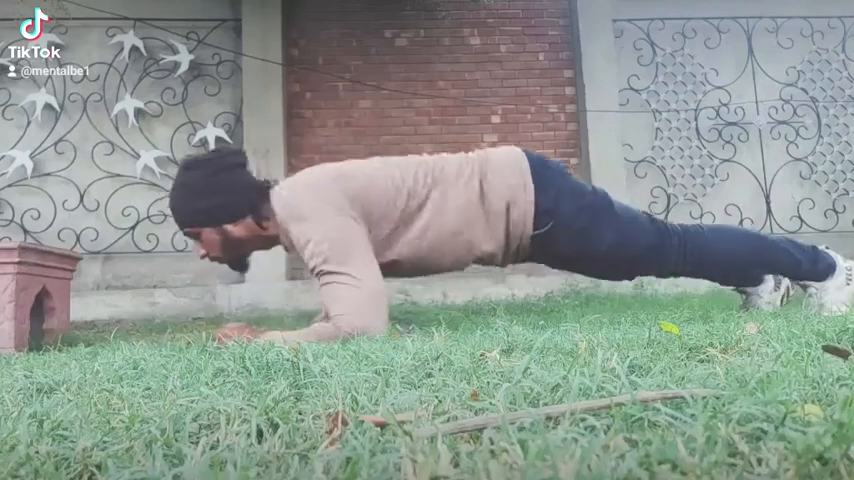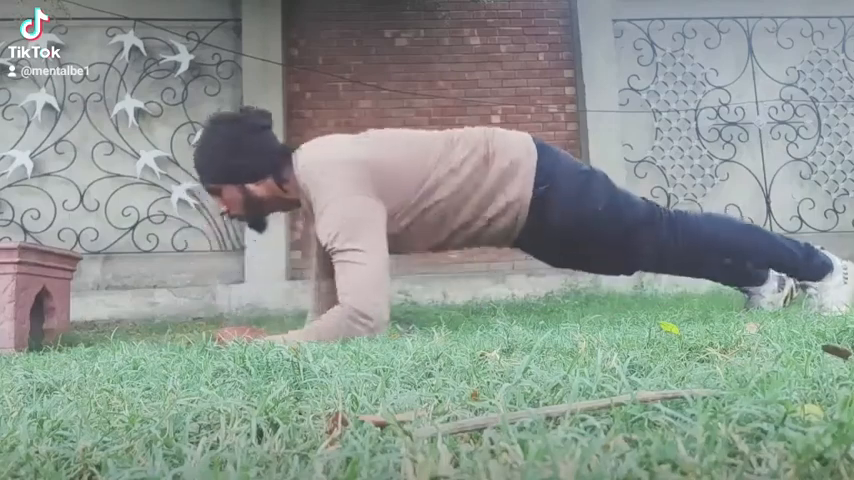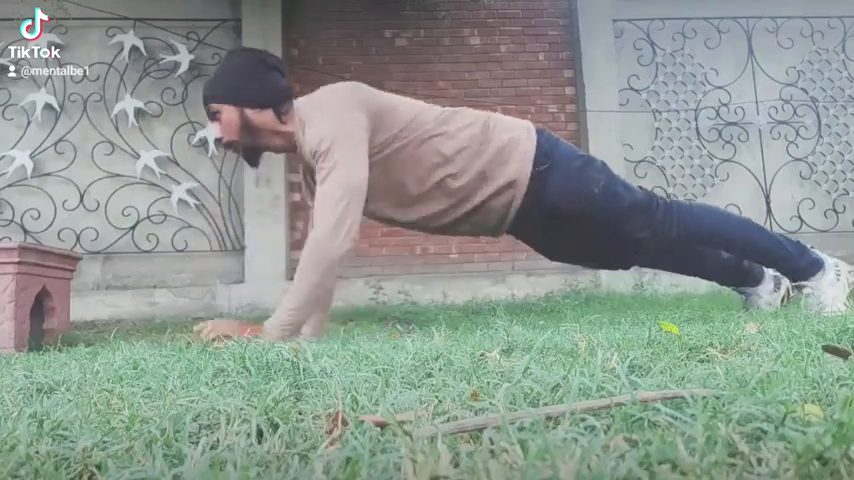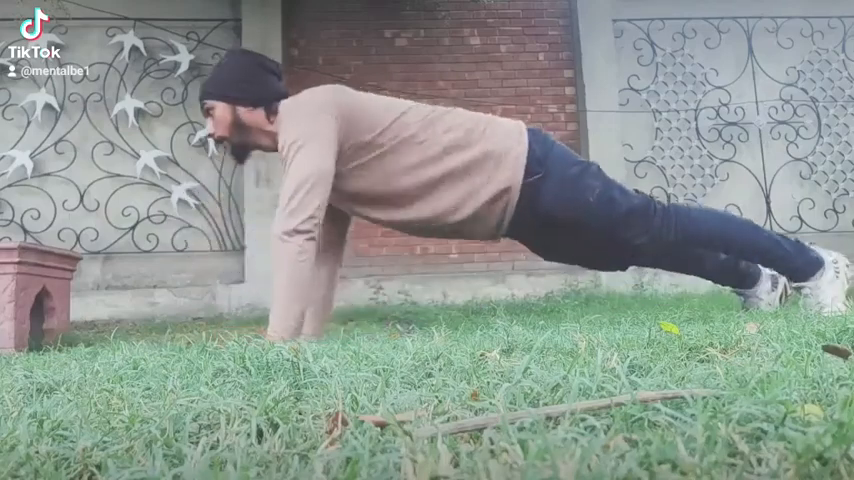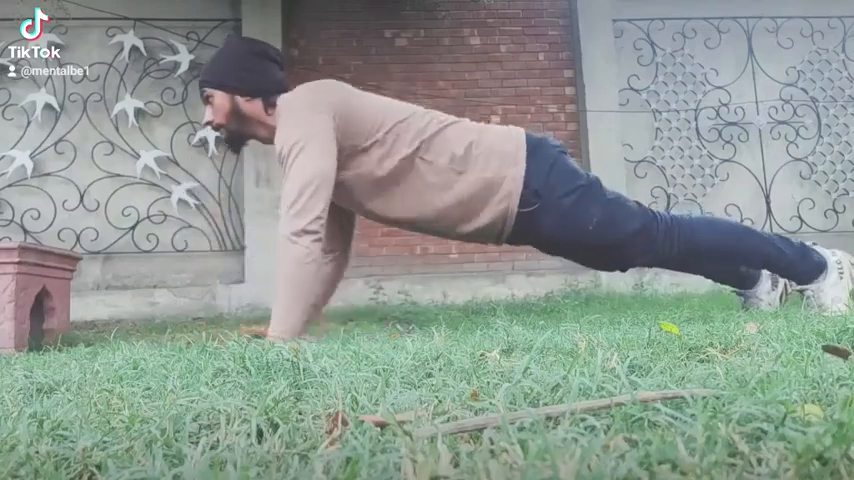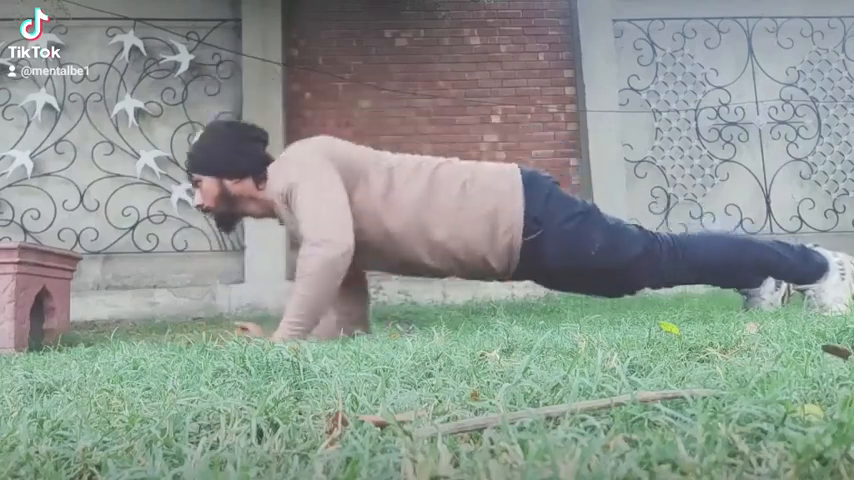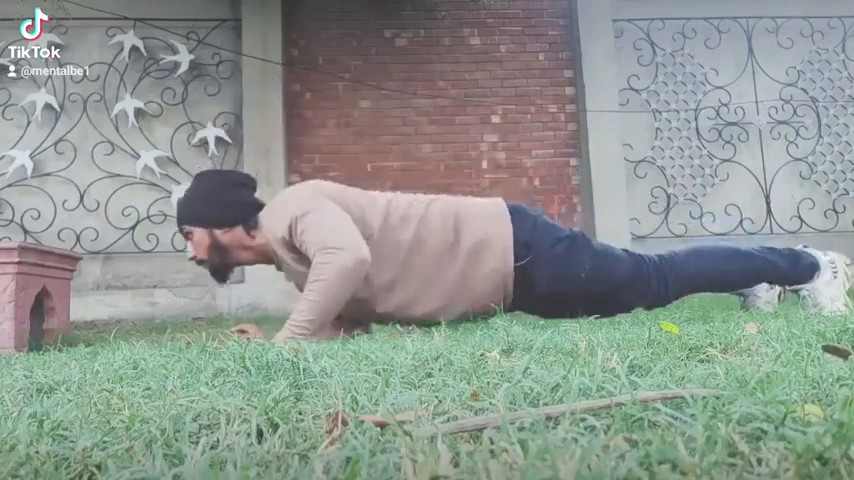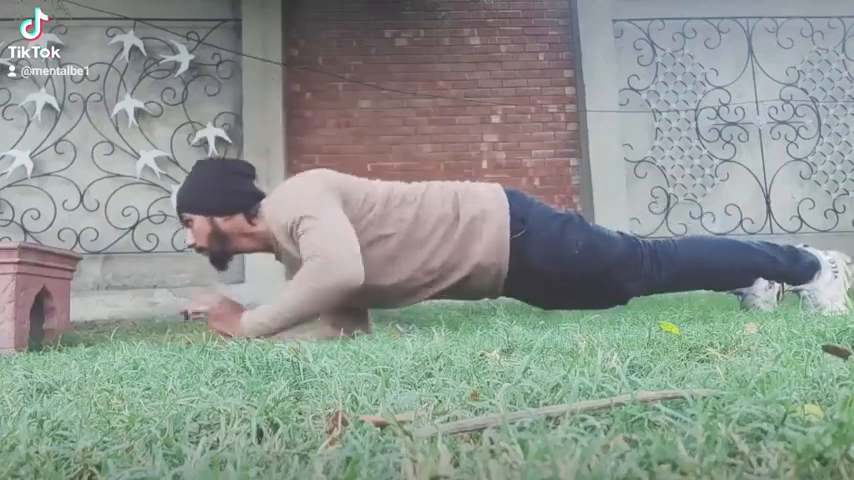
dt=0.2s
person 1, frame 1
left shoulder: (312, 213)
right shoulder: (292, 195)
left elbow: (362, 325)
right elbow: (343, 303)
left wrist: (267, 341)
right wrist: (314, 330)
left hip: (529, 200)
right hip: (509, 196)
left knee: (668, 249)
right knee: (639, 259)
right ankle: (760, 278)
person 1, frame 2
left shoulder: (335, 184)
right shoulder: (307, 173)
left elbow: (369, 313)
right elbow: (331, 278)
left wrist: (275, 347)
right wrist: (312, 334)
left hip: (535, 182)
right hip: (518, 211)
left knee: (665, 235)
right knee: (633, 255)
right ankle: (760, 283)
person 1, frame 3
left shoulder: (330, 112)
right shoulder: (308, 146)
left elbow: (335, 235)
right elbow: (323, 242)
left wrist: (272, 333)
right wrist: (308, 339)
left hip: (532, 169)
right hip: (515, 204)
left knee: (659, 225)
right knee: (628, 250)
right ankle: (759, 283)
person 1, frame 4
left shoulder: (308, 116)
right shoulder: (308, 152)
left elbow: (296, 233)
right elbow: (324, 249)
left wrist: (279, 346)
right wrist: (308, 341)
left hip: (524, 172)
right hip: (510, 204)
left knee: (656, 226)
right knee: (630, 248)
right ankle: (755, 281)
person 1, frame 5
left shoulder: (303, 109)
right shoulder: (309, 142)
left elbow: (303, 232)
right elbow: (331, 252)
left wrist: (280, 340)
right wrist: (293, 326)
left hip: (522, 181)
right hip: (511, 205)
left knee: (657, 237)
right knee: (638, 245)
right ankle: (759, 280)
person 1, frame 6
left shoulder: (298, 169)
right shoulder: (295, 209)
left elbow: (333, 244)
right elbow: (350, 313)
left wrist: (284, 341)
right wrist: (283, 335)
left hip: (523, 216)
right hip: (515, 240)
left knee: (662, 258)
right knee: (648, 267)
right ankle: (761, 279)
person 1, frame 7
left shoulder: (296, 209)
right shoulder: (291, 259)
left elbow: (350, 259)
right elbow: (350, 326)
left wrist: (288, 344)
right wrist: (285, 341)
left hip: (513, 252)
right hip: (505, 279)
left knee: (653, 279)
right knee: (632, 289)
right ankle: (753, 280)
person 1, frame 8
left shoulder: (299, 201)
right shoulder: (288, 245)
left elbow: (344, 273)
right elbow: (348, 323)
left wrist: (254, 323)
right wrist: (278, 328)
left hip: (510, 231)
right hip: (505, 263)
left knee: (650, 264)
right knee: (622, 287)
right ankle: (756, 277)
